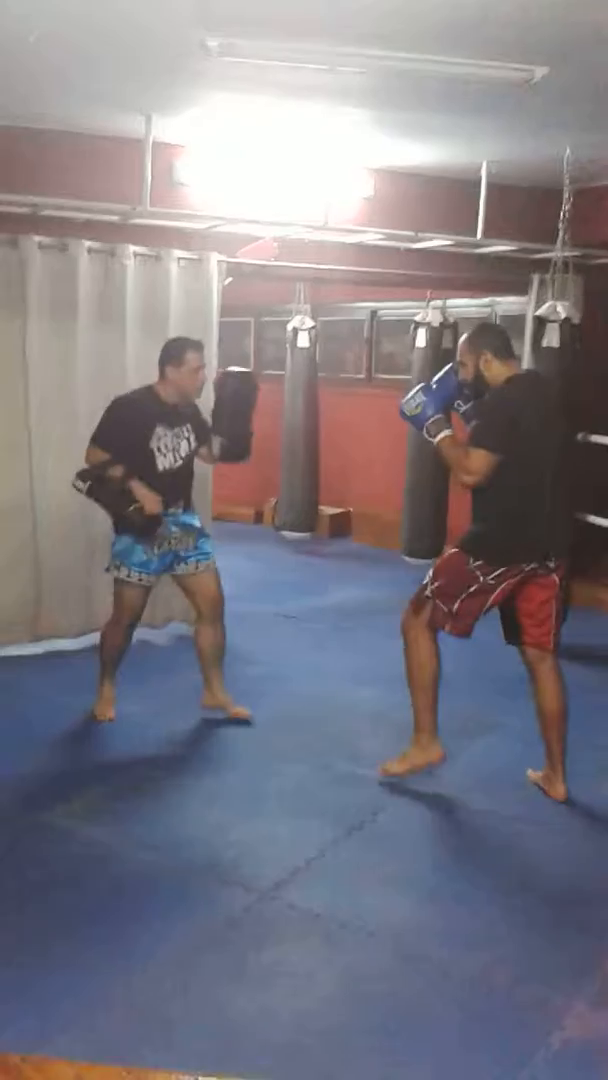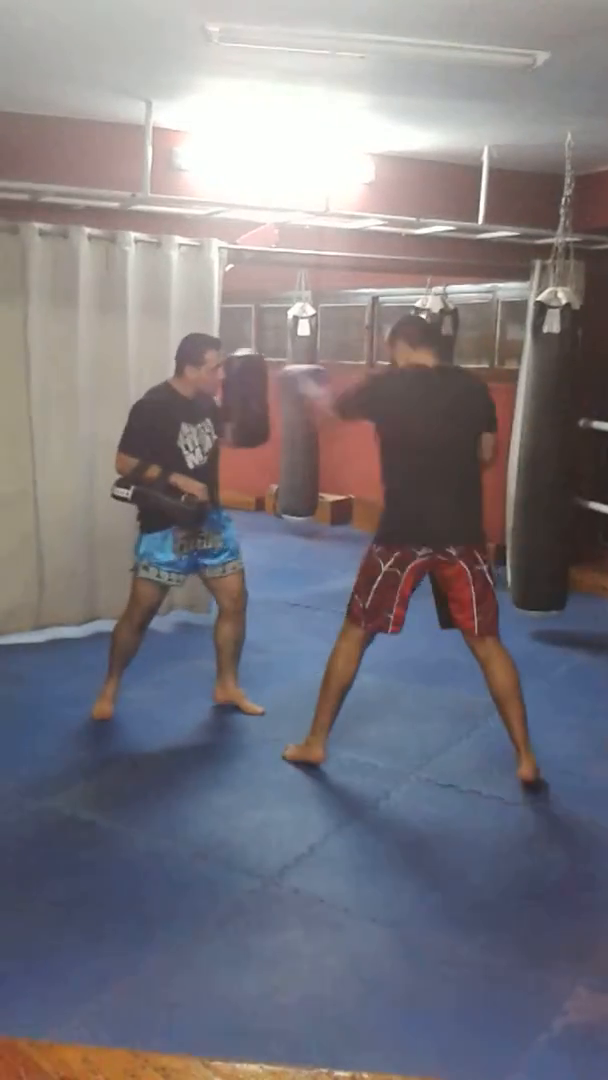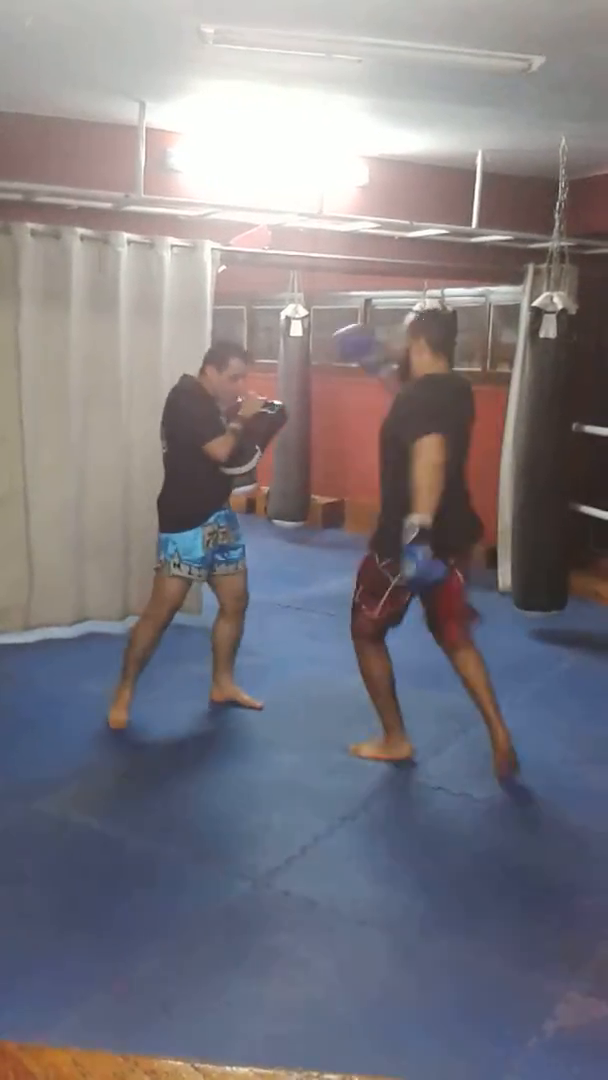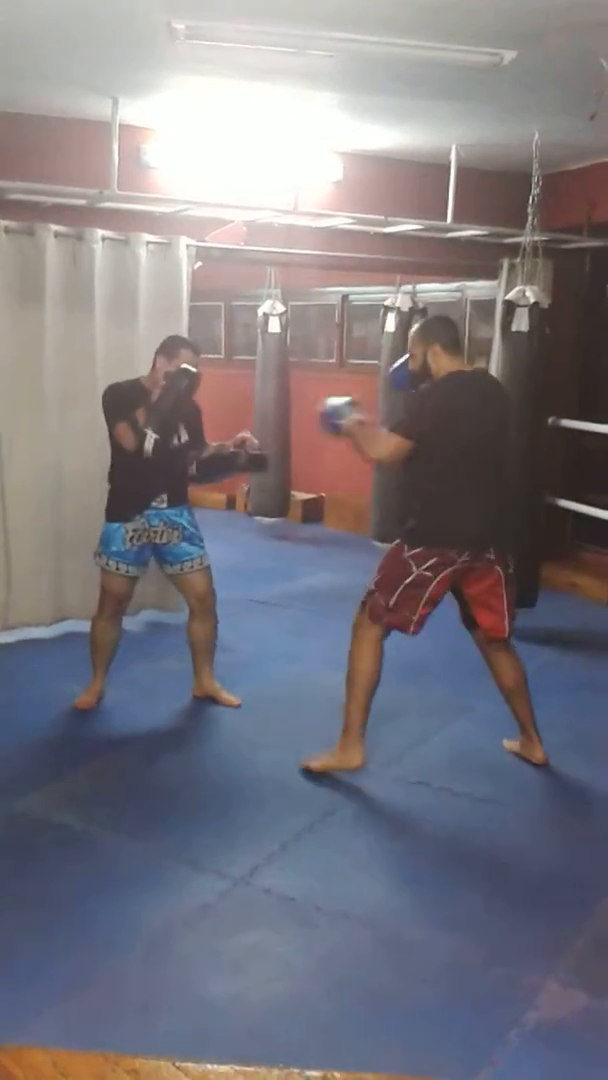
dt=1s
person 1, frame 1
left shoulder: (501, 401)
right shoulder: (539, 389)
left elbow: (471, 472)
left wrist: (436, 426)
left hip: (499, 545)
right hip: (546, 546)
left knee: (417, 620)
right knee: (541, 657)
left ankle: (425, 741)
right ankle: (555, 775)
person 1, frame 2
left shoulder: (391, 387)
right shoulder: (473, 389)
left elbow: (330, 409)
right elbow: (485, 455)
left hip: (404, 534)
right hip: (462, 534)
left knee: (355, 631)
right knee: (486, 642)
left ankle: (315, 742)
right ankle: (526, 759)
person 1, frame 3
left shoulder: (415, 399)
right shoulder: (457, 389)
left elbow: (430, 458)
left wrist: (416, 528)
left hip: (412, 538)
right hip: (452, 533)
left knee: (366, 632)
right knee: (455, 639)
left ankle: (395, 738)
right ankle: (499, 738)
person 1, frame 4
left shoulder: (434, 396)
right shoulder: (492, 391)
left elbow: (379, 451)
left wrist: (350, 420)
left hip: (434, 538)
right hip: (488, 538)
left knee: (369, 625)
right knee: (495, 640)
left ankle: (350, 746)
right ankle: (531, 740)
person 2, frame 1
left shoulder: (188, 410)
right shoulder: (129, 408)
left elbow: (211, 452)
right elbow: (95, 457)
right wrist: (136, 487)
left hip: (183, 522)
right hip: (140, 527)
left knee: (211, 605)
right knee: (126, 615)
left ankle: (216, 693)
right ankle: (106, 688)
person 2, frame 2
left shoulder: (204, 402)
right shoulder: (152, 408)
right elbow: (124, 464)
right wrist: (177, 479)
left hip: (210, 520)
right hip: (166, 526)
left knee: (235, 602)
right knee: (141, 611)
left ankle: (227, 687)
right ankle: (110, 687)
person 2, frame 3
left shoulder: (207, 402)
right shoulder: (187, 400)
left elbow: (226, 450)
right elbow: (220, 451)
left wrist: (243, 422)
right wrist: (241, 420)
left hip: (219, 516)
right hip: (187, 521)
left knee: (235, 603)
right knee: (162, 610)
left ankle: (223, 684)
right ankle: (124, 693)
person 2, frame 4
left shoulder: (187, 406)
right shoulder: (119, 394)
left elbow: (198, 455)
right elbow: (130, 440)
left wrist: (231, 446)
right wrist: (157, 398)
left hip: (176, 515)
right hip: (127, 518)
left knee: (203, 599)
right knee: (111, 605)
left ankle: (205, 682)
right ankle: (97, 683)
